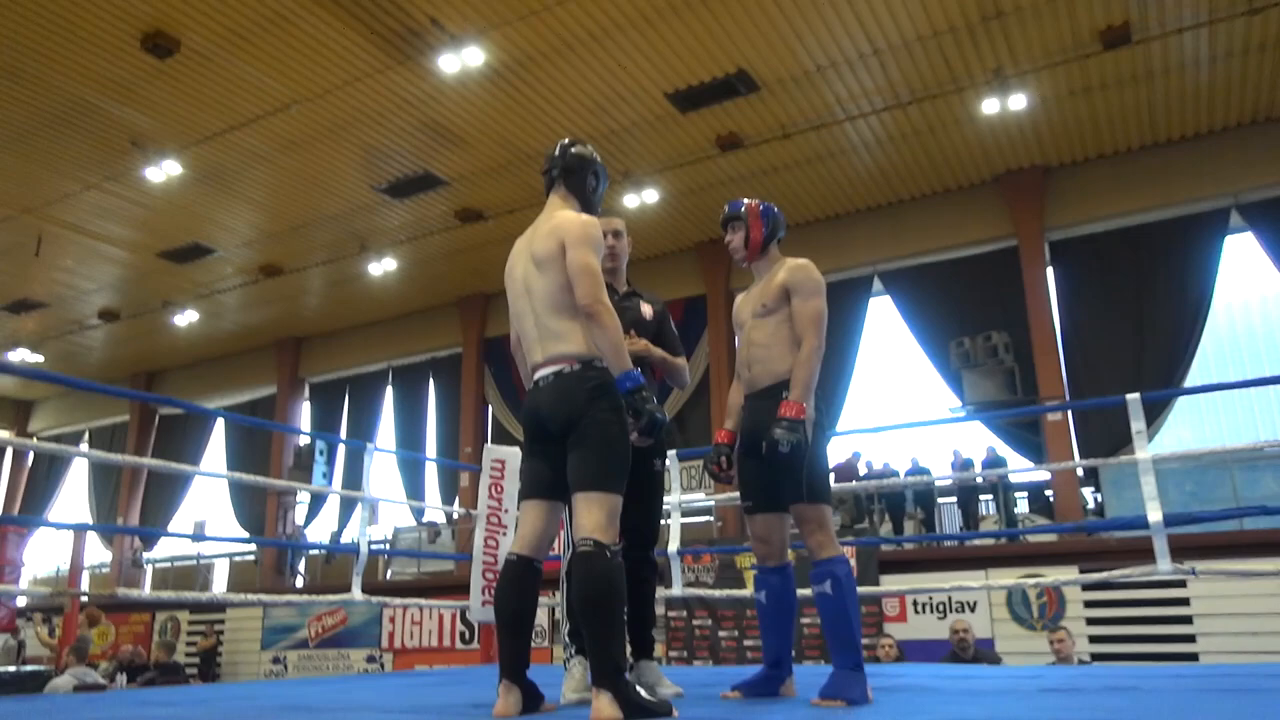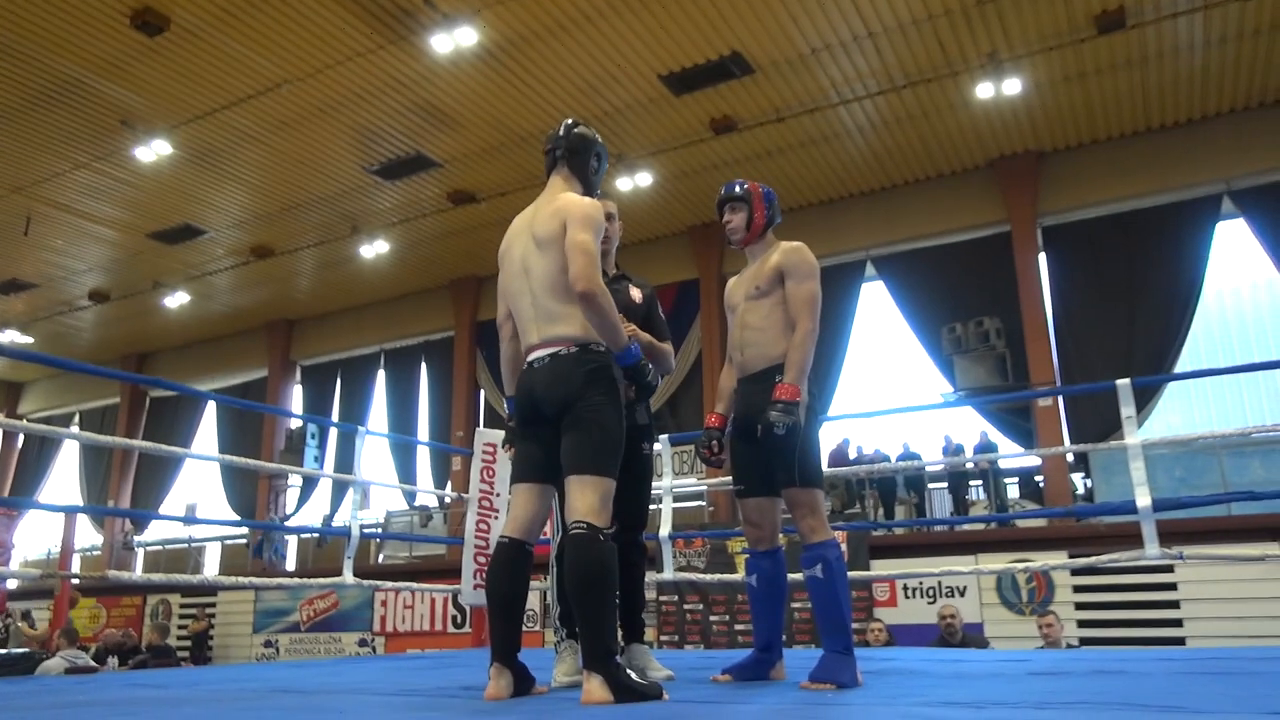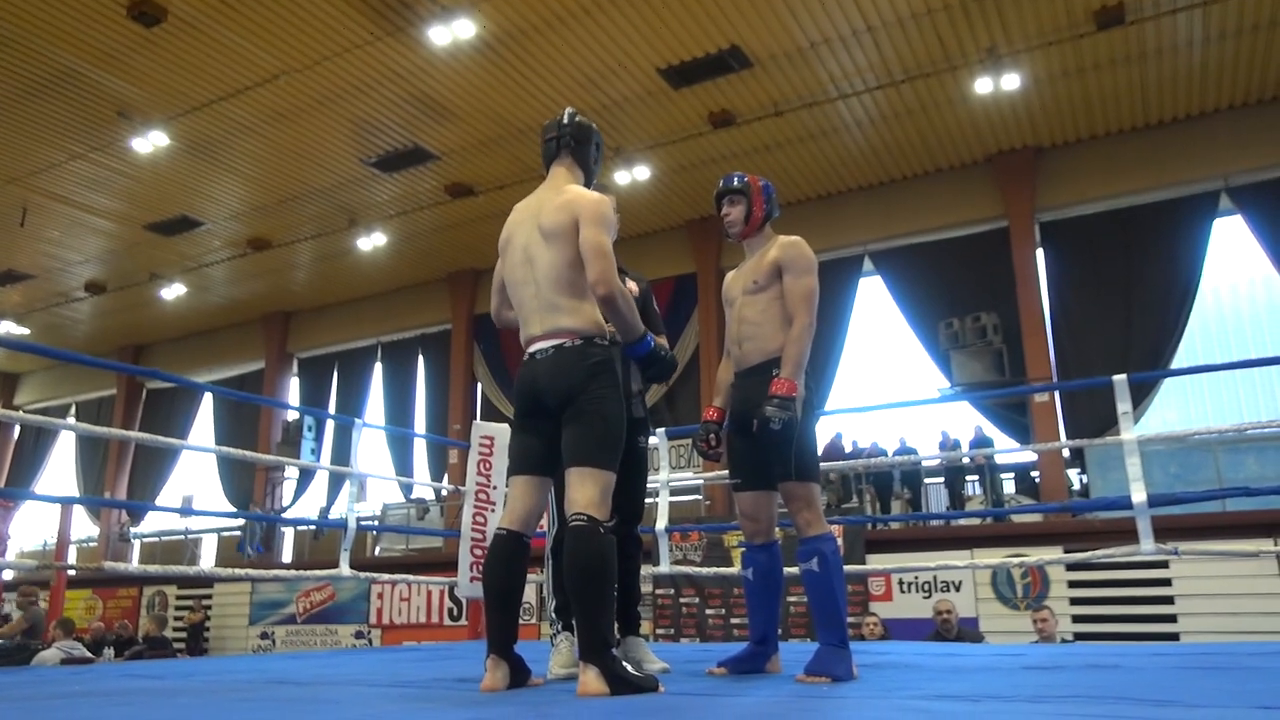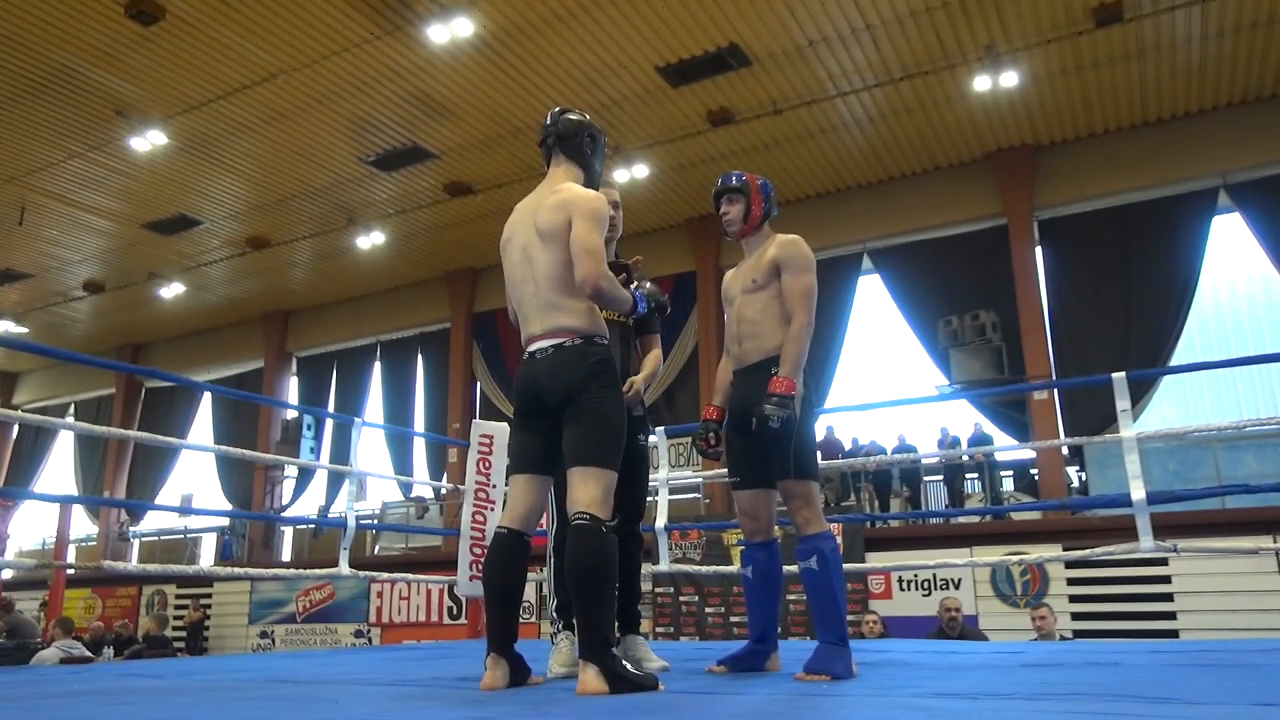
dt=0.5s
person 1, frame 1
left shoulder: (518, 248)
right shoulder: (579, 226)
right elbow: (592, 304)
right wrist: (634, 386)
left hip: (540, 398)
right hip: (585, 387)
left knee: (527, 542)
right knee: (596, 534)
person 1, frame 2
left shoulder: (513, 230)
right shoulder: (581, 207)
right elbow: (585, 284)
left wrist: (513, 403)
right wrist: (631, 357)
left hip: (534, 380)
right hip: (580, 371)
left knee: (520, 523)
right knee: (588, 515)
left ankle: (503, 669)
right ankle: (600, 672)
person 1, frame 3
left shoulder: (512, 219)
right shoulder: (588, 202)
left elbow: (500, 311)
right elbow: (604, 286)
right wrist: (644, 346)
left hip: (531, 371)
right hip: (582, 363)
left knee: (517, 517)
right knee: (588, 509)
left ankle: (499, 661)
right ankle: (596, 665)
person 1, frame 4
left shoulder: (515, 217)
right shoulder: (584, 199)
right elbow: (590, 280)
right wrist: (640, 301)
left hip: (531, 370)
right hip: (581, 362)
left knee: (517, 515)
right knee: (589, 508)
left ankle: (500, 658)
right ankle: (596, 663)
person 2, frame 1
left shoulder: (798, 272)
right shoulder: (742, 301)
left elbow: (812, 344)
left wrist: (794, 408)
right wrist: (726, 435)
left hip: (789, 411)
right hip: (754, 419)
left knee: (816, 532)
right knee: (765, 547)
left ankle: (850, 671)
right ankle: (777, 669)
person 2, frame 2
left shoulder: (792, 256)
right shoulder: (733, 286)
left elbow: (806, 327)
left wrist: (790, 391)
right wrist: (716, 420)
left hip: (782, 392)
right hip: (745, 404)
left knee: (808, 516)
right knee: (758, 531)
left ankle: (839, 654)
right ankle: (767, 654)
person 2, frame 3
left shoulder: (791, 250)
right shoulder: (732, 280)
left elbow: (803, 322)
left wrist: (786, 386)
right wrist: (715, 413)
left hip: (779, 388)
right hip: (743, 397)
left knee: (804, 512)
right knee: (754, 525)
left ankle: (835, 648)
right ankle: (763, 647)
person 2, frame 4
left shoulder: (788, 248)
right shoulder: (730, 279)
left elbow: (801, 321)
left wrist: (785, 384)
right wrist: (714, 412)
left hip: (778, 387)
right hip: (741, 396)
left knee: (804, 510)
right knee: (753, 523)
left ankle: (834, 645)
right ankle: (762, 645)
person 3, frame 1
left shoulder: (653, 308)
left elbow: (683, 378)
left wrist: (654, 353)
left hip: (643, 437)
left knee: (641, 549)
left ankle: (643, 659)
right ankle: (577, 660)
person 3, frame 2
left shoulder: (640, 292)
left elbow: (668, 364)
left wrist: (641, 338)
left hip: (632, 420)
left knee: (630, 534)
left ankle: (634, 643)
right ankle: (568, 644)
person 3, frame 3
left shoulder: (636, 285)
left elbow: (662, 353)
left wrist: (637, 332)
left hip: (628, 413)
left knee: (626, 526)
right knee: (569, 524)
left ankle: (630, 635)
right ankle: (563, 636)
person 3, frame 4
left shoulder: (636, 281)
left elbow: (654, 348)
left wrist: (642, 379)
left hip: (626, 414)
left knee: (628, 526)
right knee: (569, 524)
left ankle: (629, 634)
right ankle: (564, 635)
